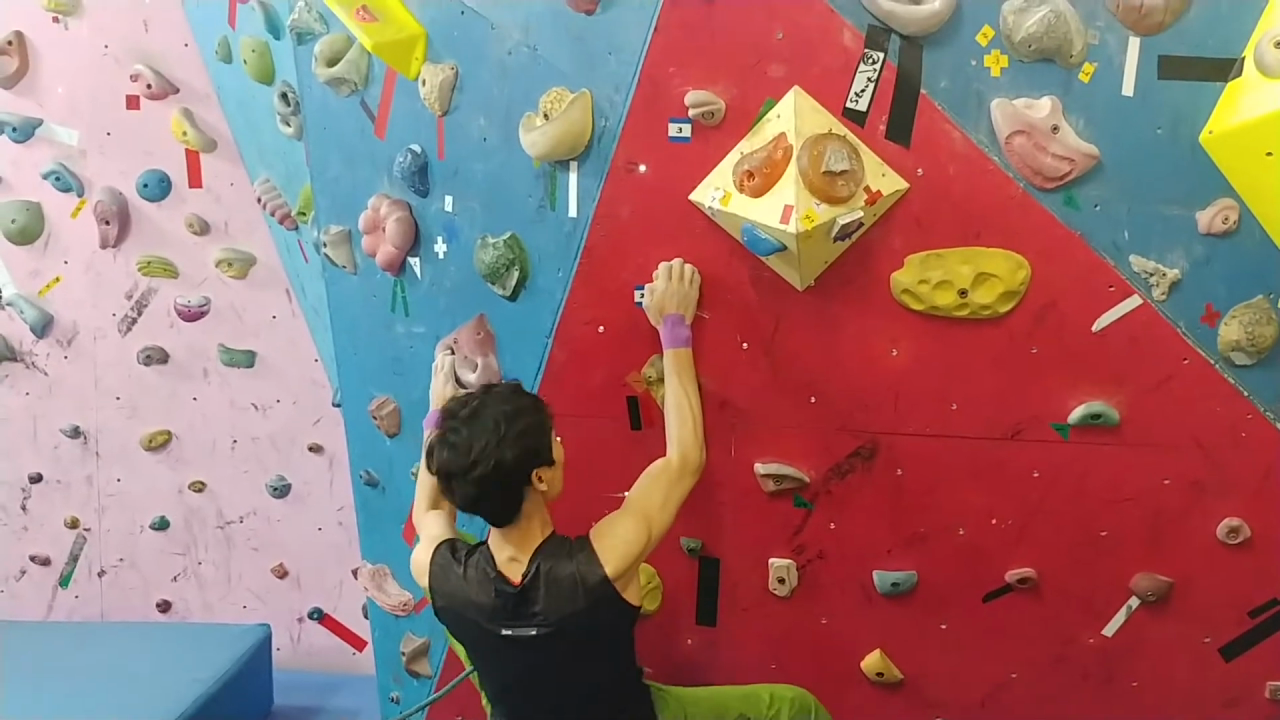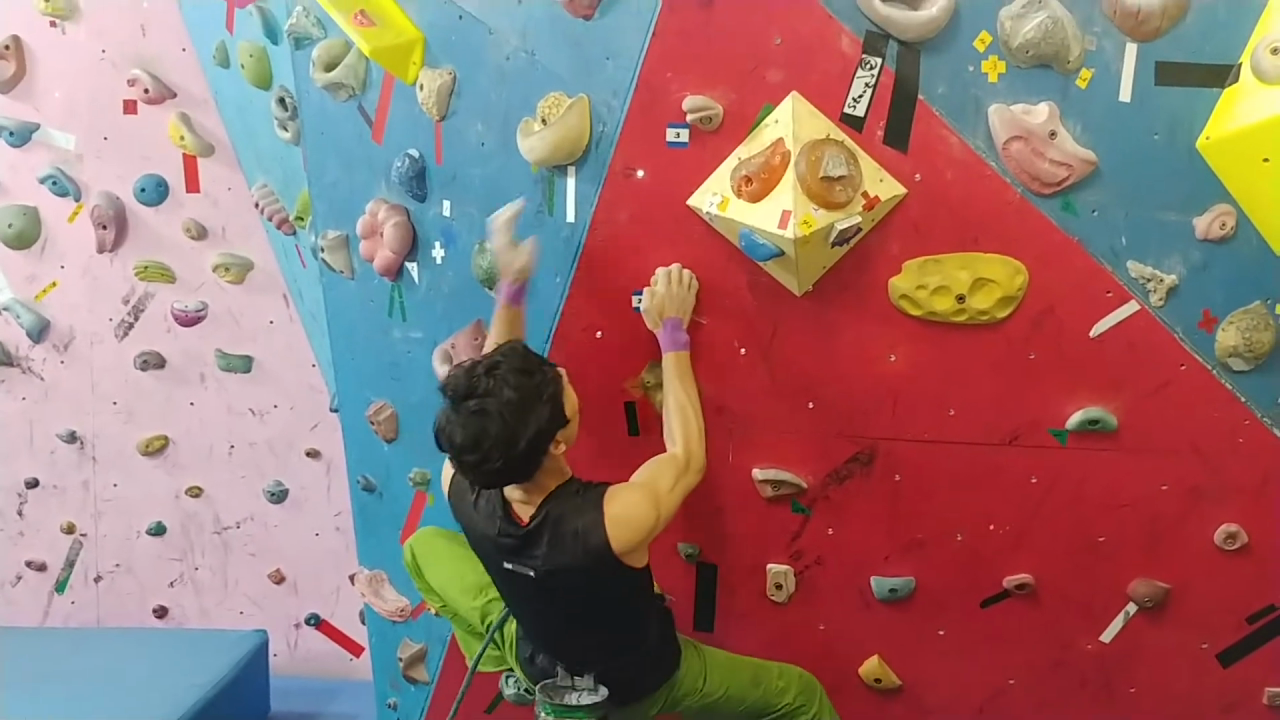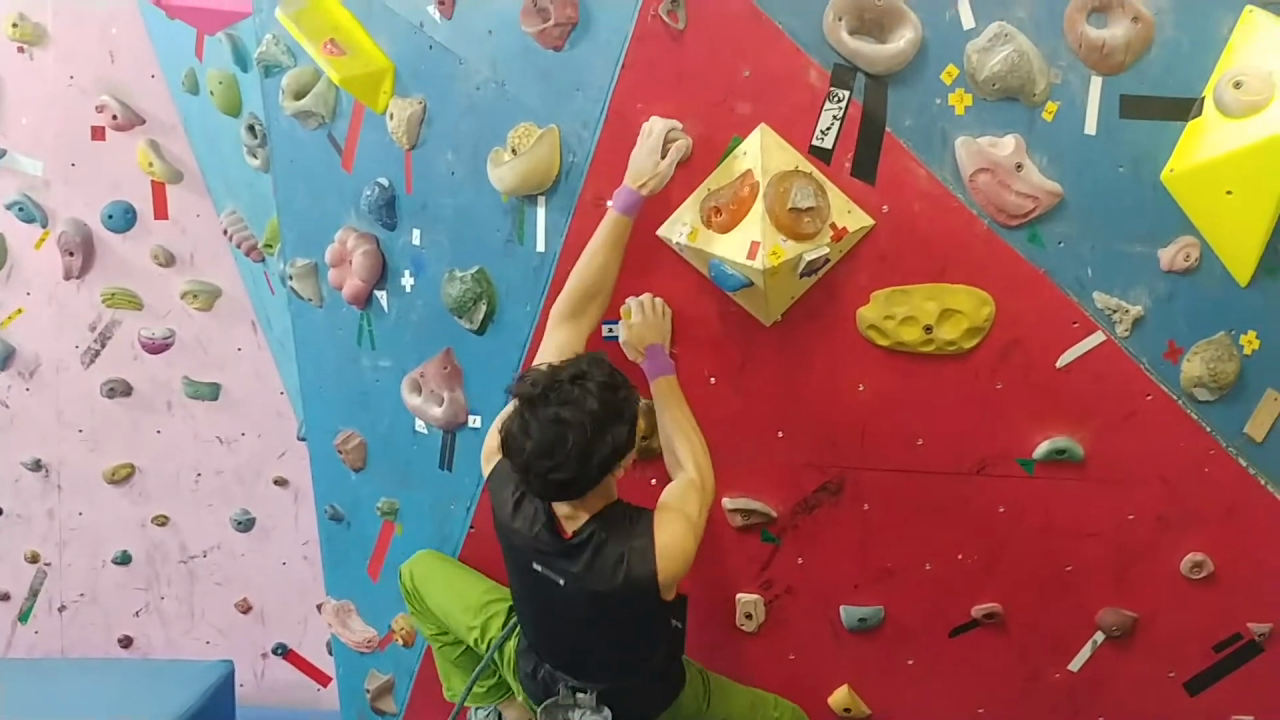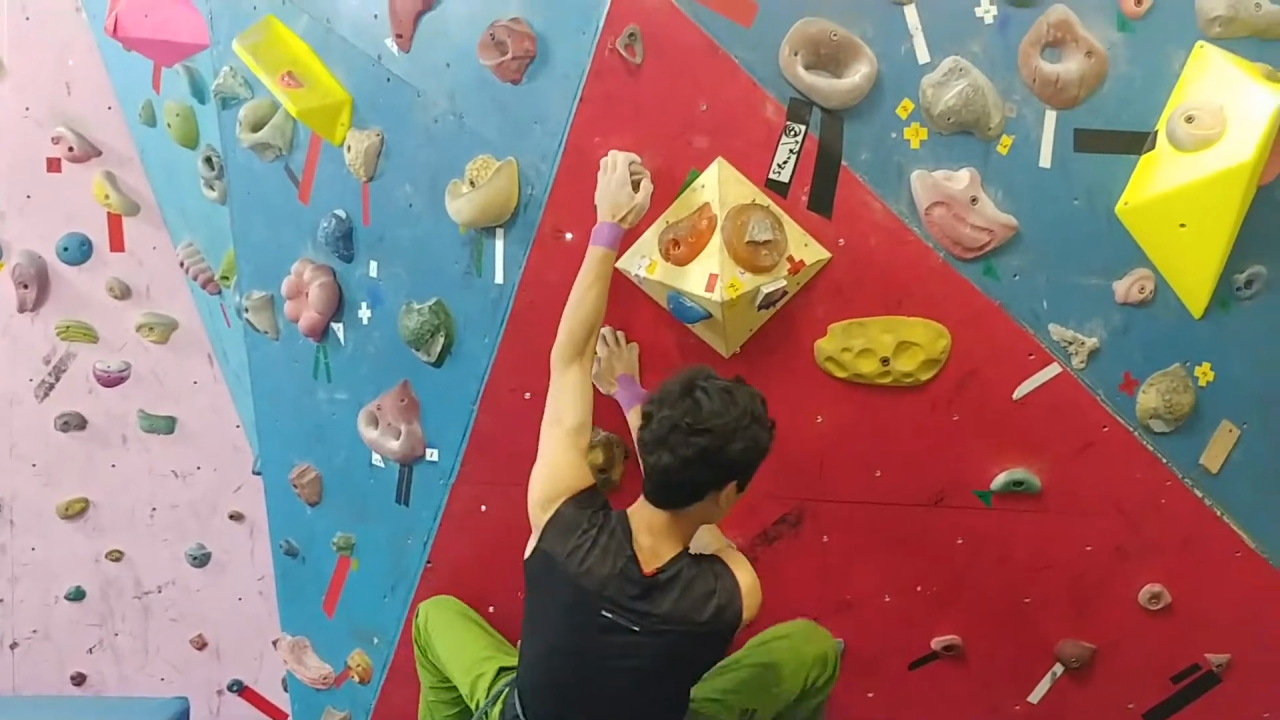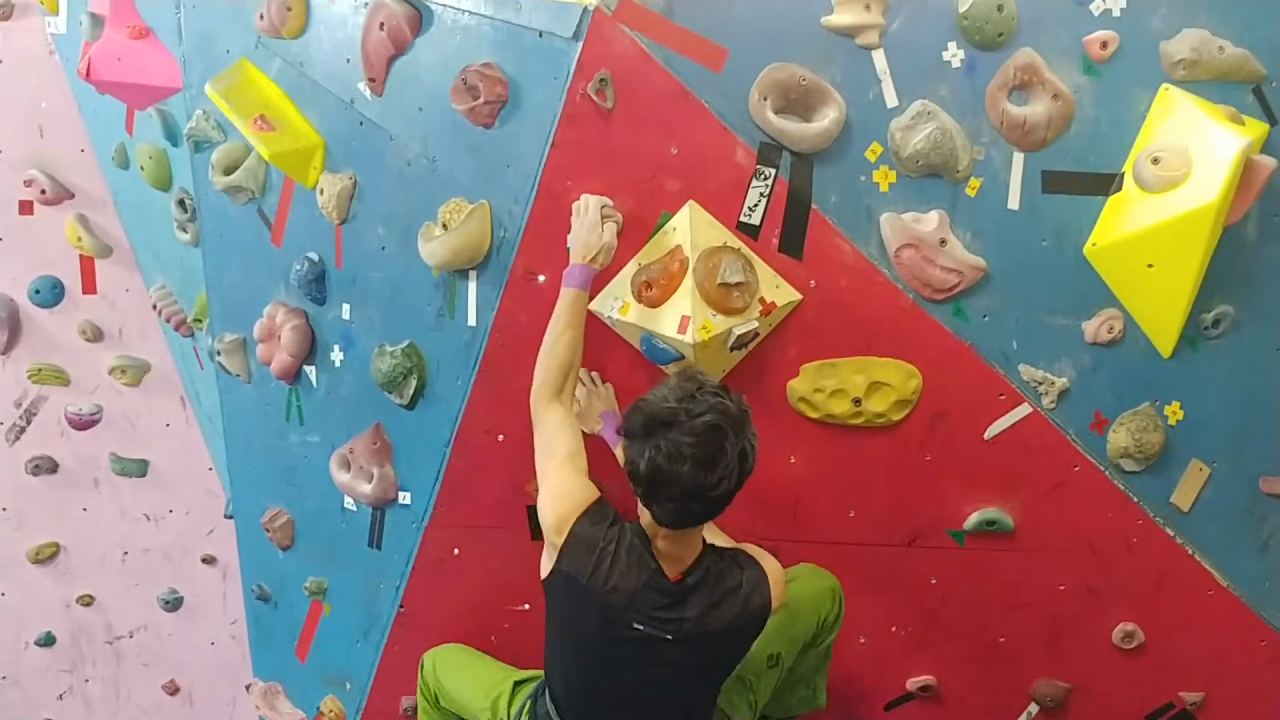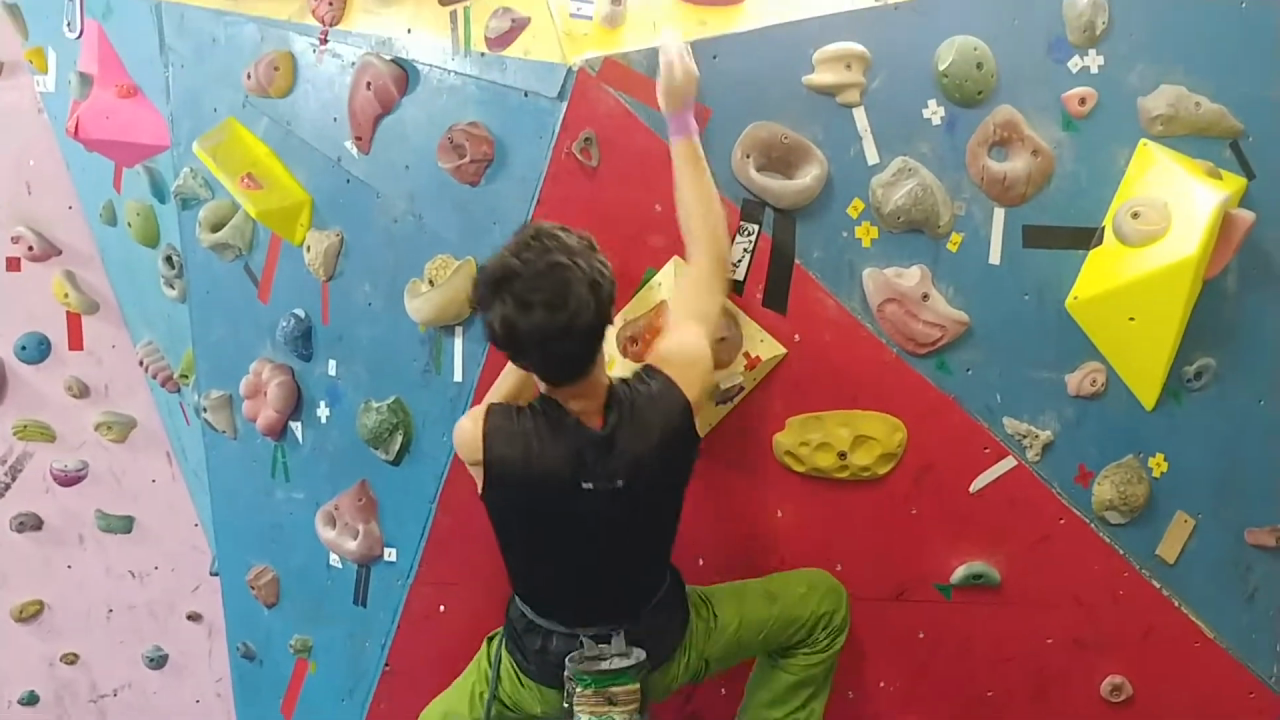
dt=0.5s
person 1, frame 1
left shoulder: (435, 569)
right shoulder: (602, 563)
left elbow: (428, 514)
right elbow: (685, 460)
left wrist: (439, 416)
right wrist: (674, 329)
person 1, frame 2
left shoulder: (467, 488)
right shoulder: (613, 520)
left elbow: (493, 378)
right elbow: (688, 459)
left wrist: (509, 288)
right wrist: (673, 333)
left hip: (541, 669)
left knee: (425, 550)
person 1, frame 3
left shoulder: (504, 462)
right shoulder: (660, 548)
left elbow: (568, 318)
right elbow: (697, 480)
left wrist: (632, 191)
right wrist: (655, 360)
left knee: (422, 574)
person 1, frame 4
left shoulder: (561, 516)
right shoulder: (735, 594)
left elbow: (568, 360)
right elbow: (688, 499)
left wrist: (609, 226)
right wrist: (628, 392)
left knee: (436, 618)
right knee: (814, 645)
person 1, frame 5
left shoulder: (576, 534)
right shoulder: (760, 586)
left elbow: (547, 398)
right elbow: (688, 509)
left wrist: (581, 267)
right wrist: (613, 427)
left knee: (439, 669)
right knee: (818, 593)
person 1, frame 6
left shoulder: (481, 440)
right shoulder: (670, 396)
right elbow: (710, 254)
right wrist: (683, 122)
right hip: (657, 654)
right knee: (818, 605)
